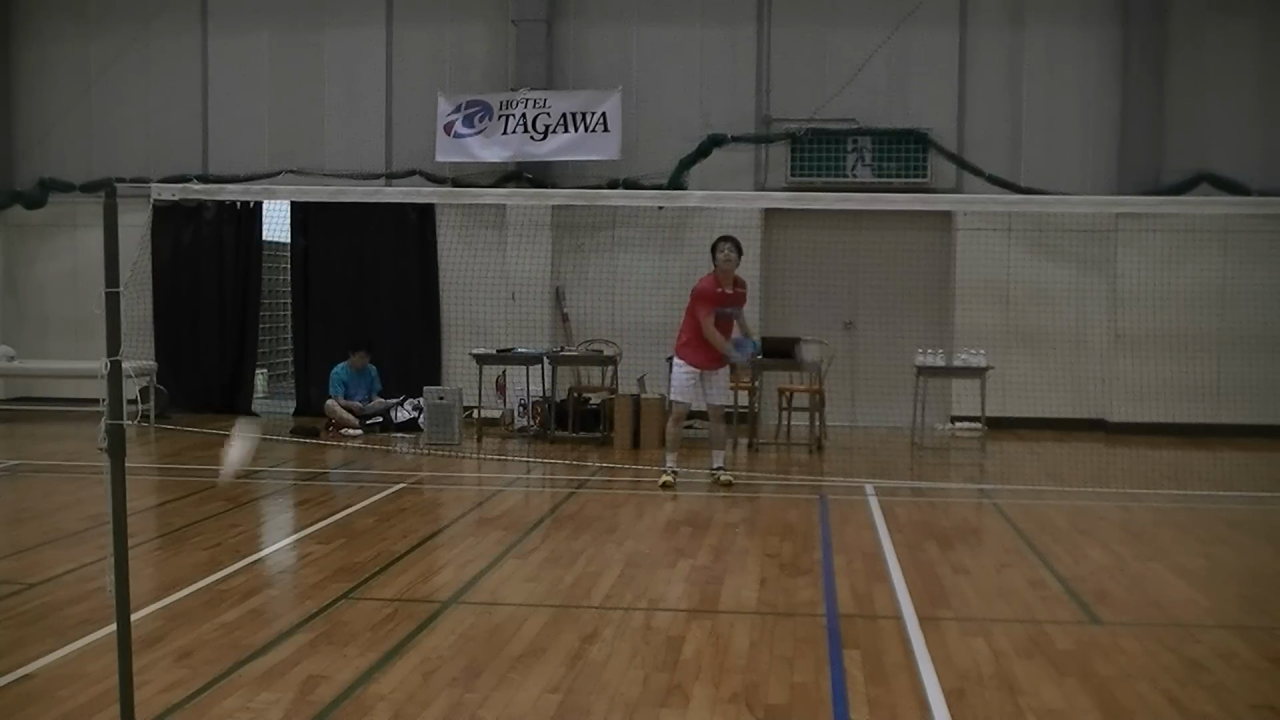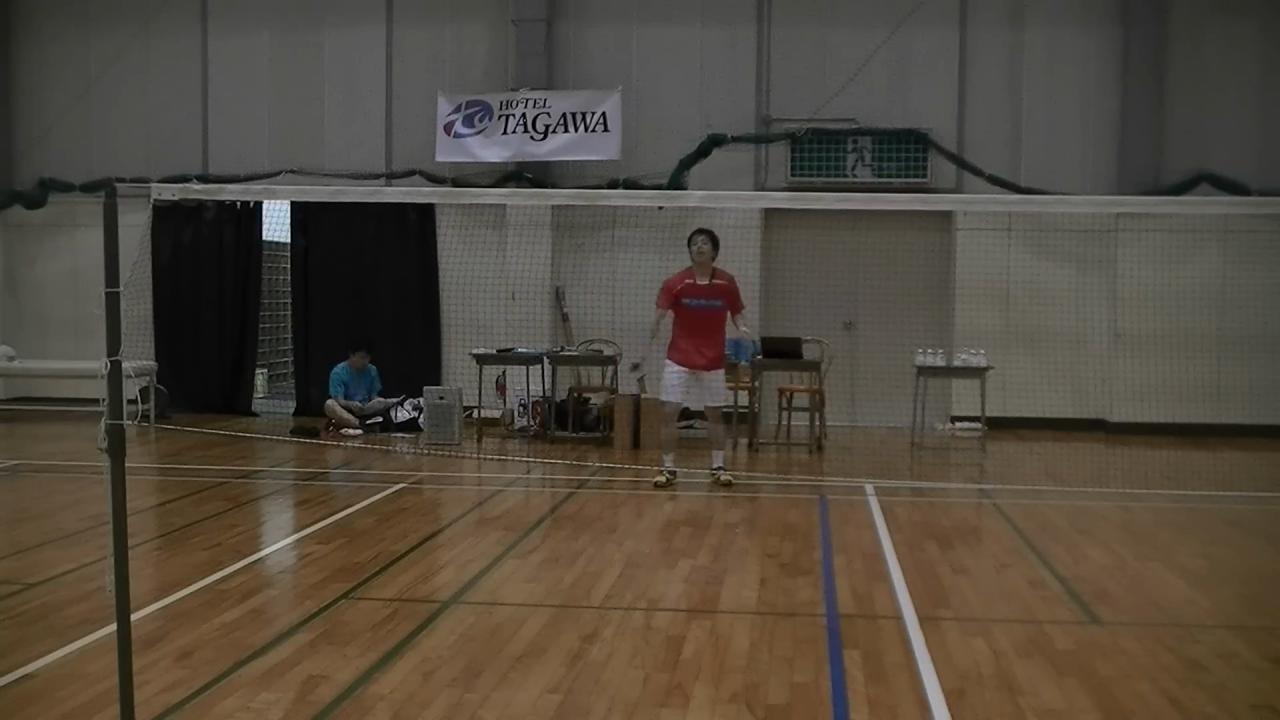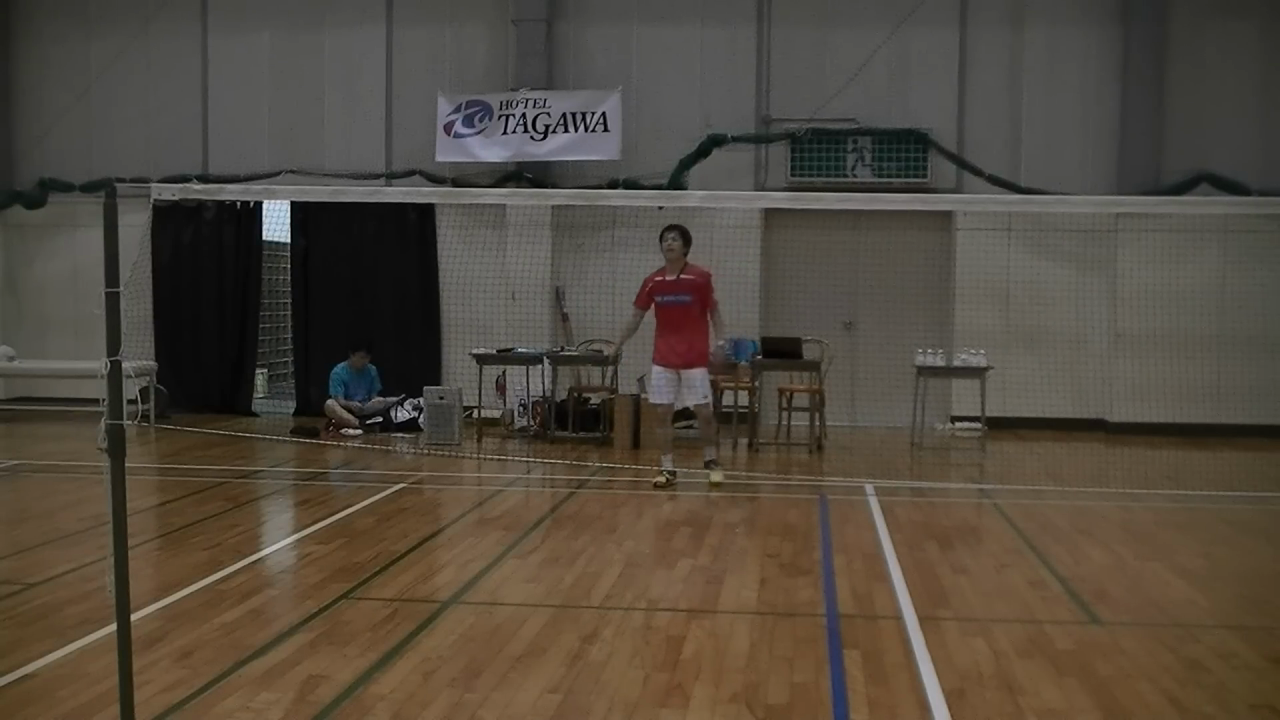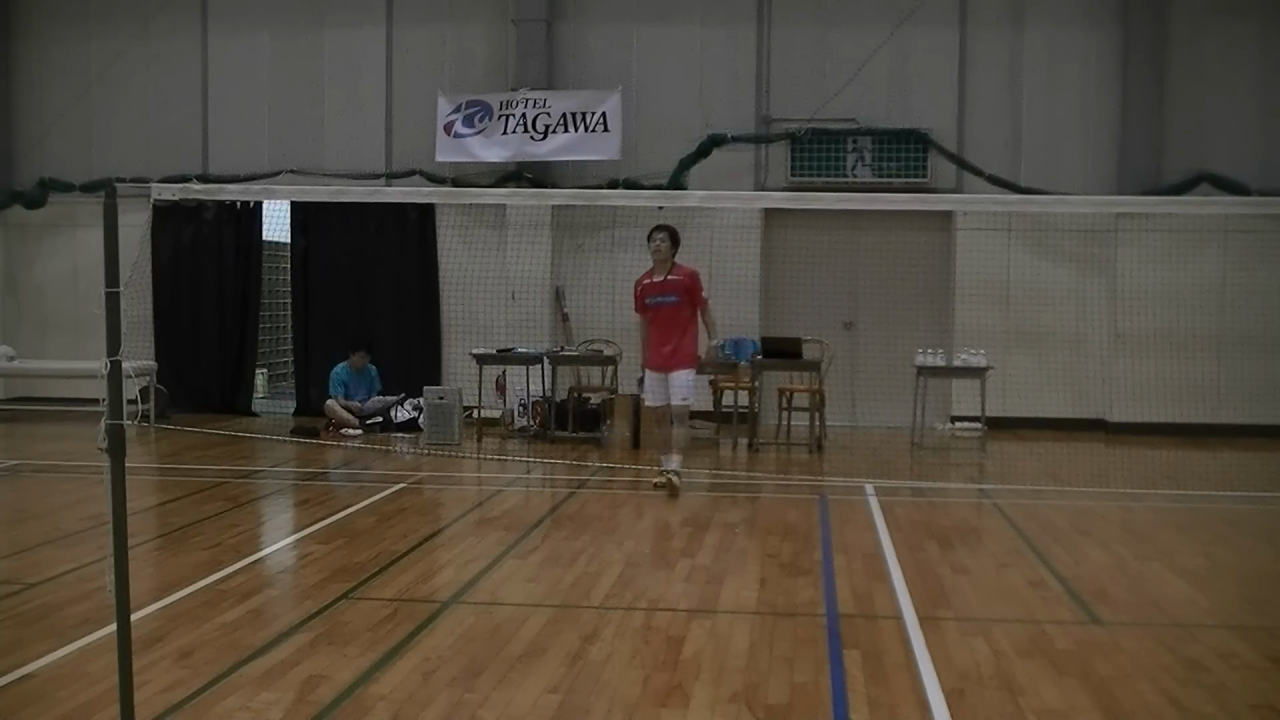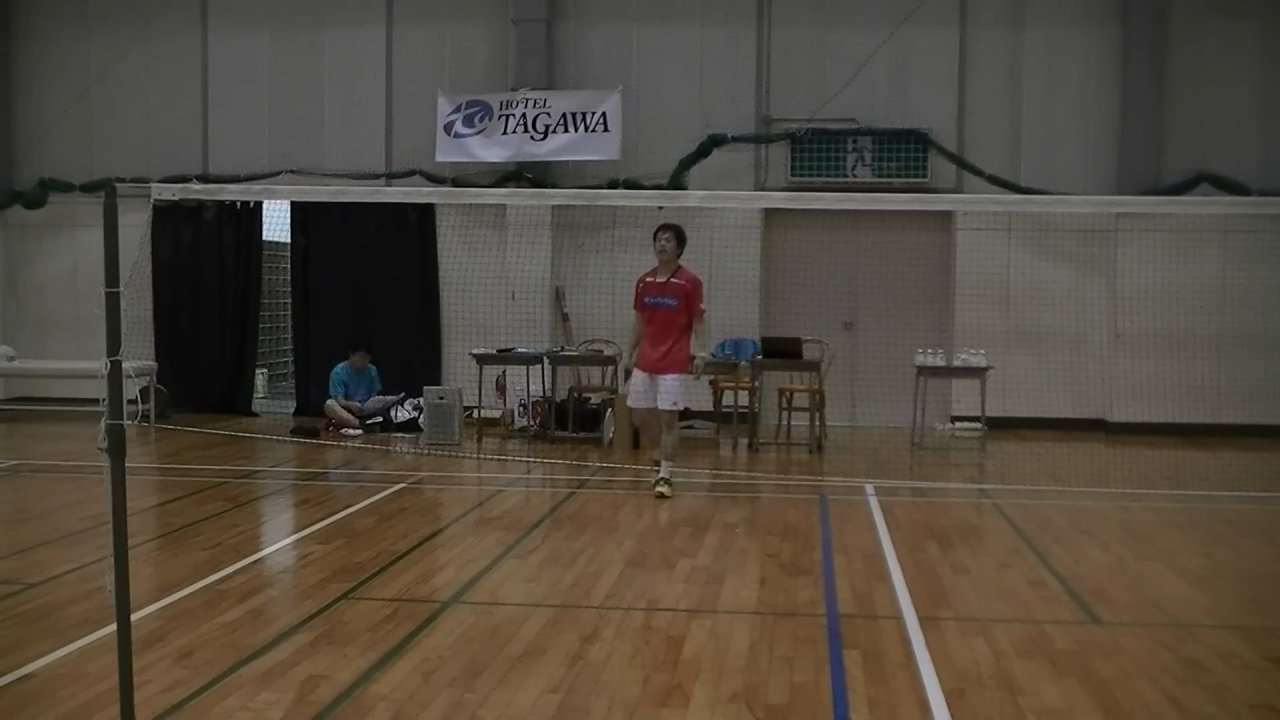
dt=0.3s
person 1, frame 1
left shoulder: (741, 287)
right shoulder: (705, 287)
right elbow: (708, 329)
left wrist: (750, 337)
right wrist: (734, 354)
left hip: (717, 361)
right hip: (688, 357)
left knee: (717, 413)
right knee: (678, 412)
left ankle: (718, 467)
right ankle: (670, 468)
person 1, frame 2
left shoulder: (727, 283)
right shoulder: (675, 282)
left elbow: (737, 311)
right elbow: (659, 318)
left wrist: (742, 328)
left hip: (713, 360)
right hip: (679, 359)
left knee: (714, 415)
right knee: (669, 413)
left ankle: (718, 467)
right ankle: (667, 468)
person 1, frame 3
left shoulder: (701, 277)
right shoulder: (652, 282)
left elbow: (713, 310)
right elbow: (637, 316)
left wrist: (719, 340)
right wrist: (619, 344)
left hip: (695, 358)
right hip: (663, 359)
left knee: (704, 413)
right knee: (662, 414)
left ankle: (711, 460)
right ankle: (667, 468)
person 1, frame 4
left shoulder: (688, 276)
right shoulder: (642, 284)
left elbow: (704, 310)
left wrist: (713, 341)
right wrist: (643, 356)
left hip: (683, 359)
right hip: (654, 360)
left knee: (680, 414)
right knee: (658, 416)
left ankle: (675, 471)
right ankle: (665, 467)
person 1, frame 5
left shoulder: (690, 282)
right shoulder: (643, 282)
left elbow: (698, 321)
left wrist: (699, 353)
right wrist: (630, 354)
left hip: (673, 362)
right hip: (644, 361)
left knee: (668, 418)
right knee: (641, 417)
left ankle: (665, 476)
right ankle: (659, 459)
